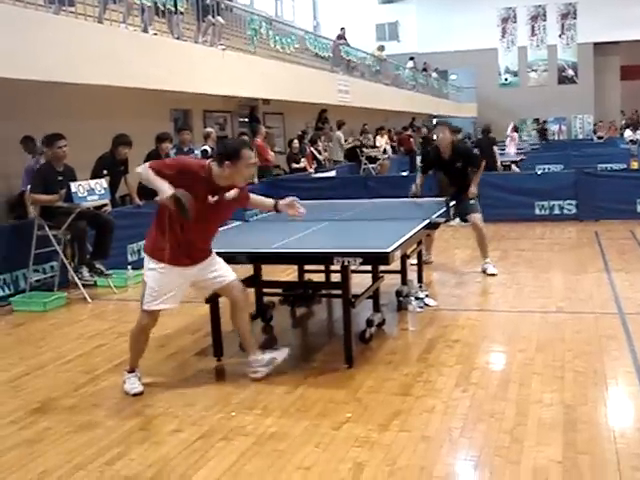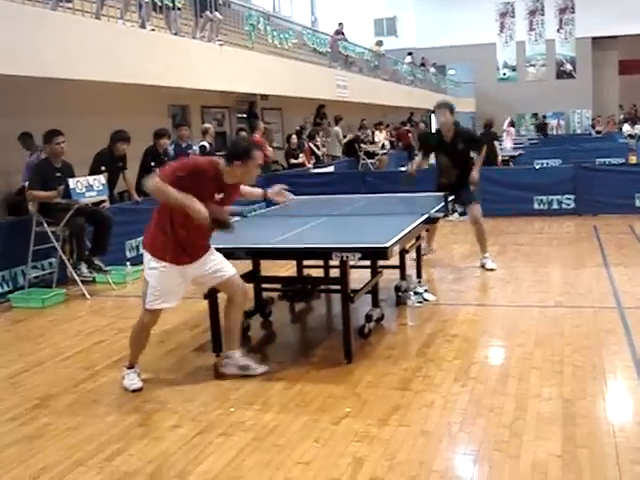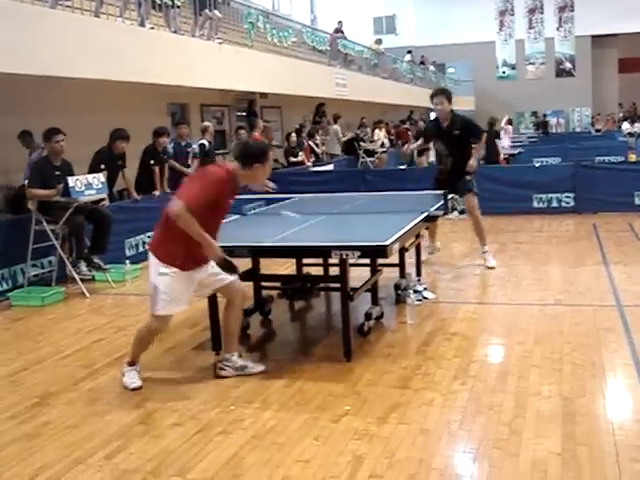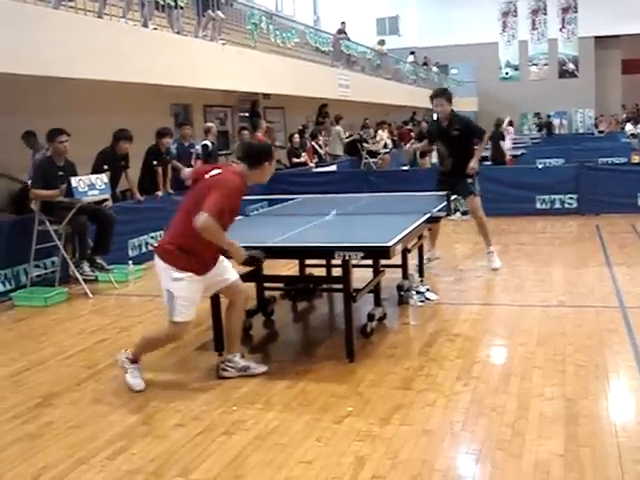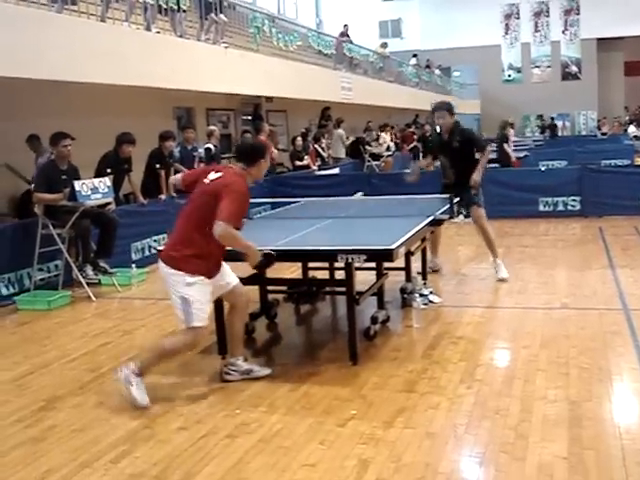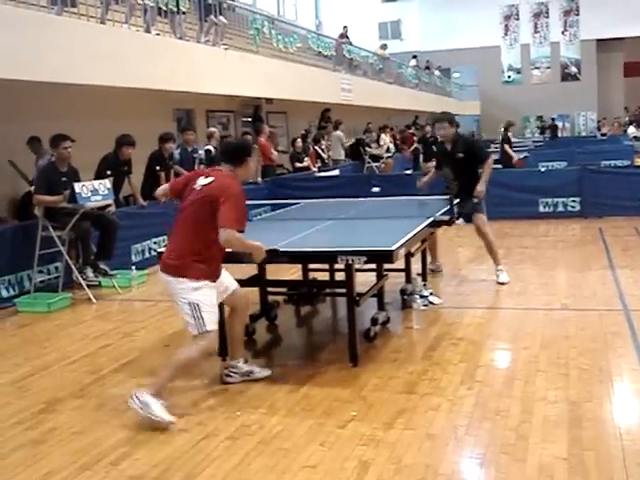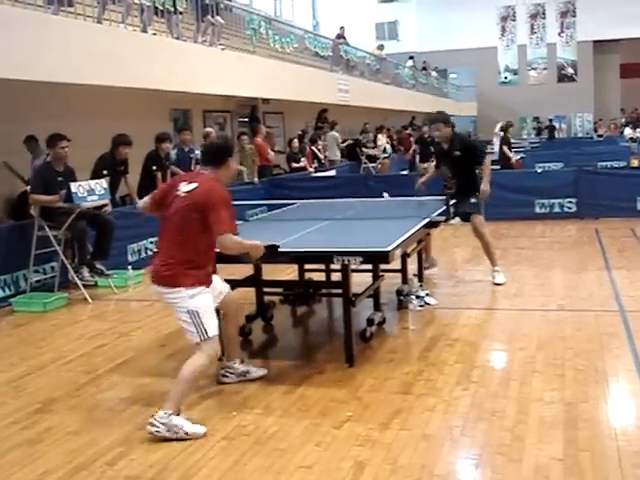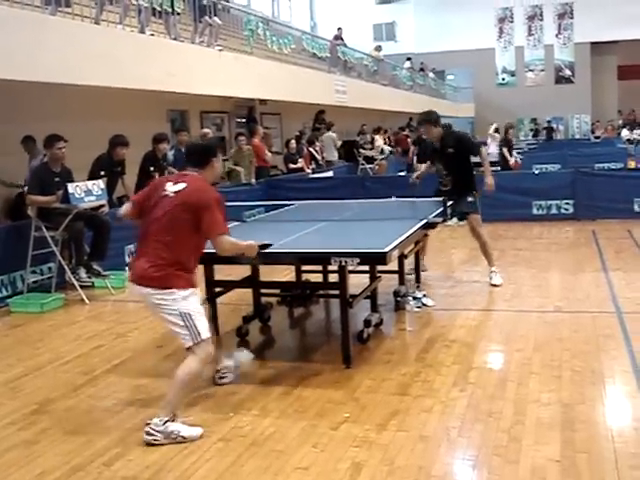
dt=0.1s
person 1, frame 1
left shoulder: (235, 187)
right shoulder: (187, 168)
left elbow: (247, 200)
right elbow: (143, 170)
left wrist: (278, 205)
right wrist: (162, 186)
left hip: (202, 256)
right hip: (165, 257)
left knee: (239, 294)
right knee: (147, 320)
left ankle: (256, 359)
right ankle: (132, 372)
person 1, frame 2
left shoulder: (231, 176)
right shoulder: (199, 167)
right elbow: (151, 183)
left wrist: (265, 194)
right wrist: (191, 203)
left hip: (199, 252)
right hip: (166, 254)
left knee: (238, 290)
right knee: (150, 317)
left ankle: (232, 358)
right ankle: (131, 368)
person 1, frame 3
left shoulder: (229, 176)
right shoulder: (215, 177)
right elbow: (177, 210)
left wrist: (254, 185)
right wrist: (209, 243)
left hip: (201, 255)
right hip: (171, 258)
left knee: (238, 293)
right knee: (158, 323)
left ankle: (229, 360)
right ankle: (131, 365)
person 1, frame 4
left shoulder: (223, 170)
right shoulder: (232, 183)
left elbow: (189, 175)
right elbow: (202, 223)
right wrist: (233, 249)
left hip: (204, 256)
right hip: (180, 260)
left knee: (240, 294)
right knee: (177, 329)
left ankle: (231, 361)
right ankle: (132, 358)
person 1, frame 5
left shoulder: (217, 171)
right shoulder: (237, 186)
left elbow: (176, 180)
right elbow: (221, 231)
right wrist: (250, 250)
left hip: (206, 259)
right hip: (185, 266)
left knee: (240, 298)
right knee: (195, 336)
left ankle: (235, 363)
right ankle: (135, 371)
person 1, frame 6
left shoulder: (202, 177)
right shoulder: (231, 189)
left elbow: (164, 192)
right elbow: (227, 238)
right wrist: (254, 248)
left hip: (200, 264)
right hip: (188, 272)
left knee: (241, 303)
right knee: (205, 343)
left ankle: (236, 366)
right ankle: (149, 396)
person 1, frame 7
left shoulder: (180, 181)
right shoulder: (217, 193)
left elbow: (143, 205)
right elbow: (226, 243)
right wrist: (253, 247)
left hip: (172, 270)
right hip: (182, 281)
left knee: (233, 305)
right knee: (209, 350)
left ankle: (233, 367)
right ankle: (166, 418)
person 1, frame 8
left shoulder: (162, 183)
right shoulder: (206, 194)
left elbow: (125, 213)
right elbow: (222, 245)
right wrist: (247, 247)
left hip: (141, 275)
right hip: (166, 283)
left knee: (203, 310)
right knee: (203, 350)
right ankle: (161, 424)
person 2, frame 1
left shoulder: (463, 150)
right shoulder: (431, 154)
left elbow: (481, 164)
right elbow: (423, 172)
left wrist: (474, 185)
right wrist: (417, 185)
left hip: (464, 194)
left knee: (478, 224)
left ankle: (486, 262)
person 2, frame 2
left shoulder: (466, 134)
right shoulder: (433, 138)
left elbow: (482, 149)
right elbow: (423, 154)
left wrist: (476, 170)
right wrist: (415, 164)
left hip: (465, 184)
right hip: (443, 184)
left knee: (476, 219)
left ankle: (485, 257)
right ankle: (428, 246)
person 2, frame 3
left shoulder: (463, 122)
right shoulder: (432, 125)
left elbow: (482, 137)
right elbow: (424, 140)
left wrist: (474, 158)
right wrist: (413, 147)
left hip: (463, 173)
right hip: (442, 173)
left knee: (473, 209)
left ankle: (485, 251)
right ankle: (432, 244)
person 2, frame 4
left shoulder: (464, 122)
right shoulder: (434, 126)
left elbow: (483, 137)
right elbow: (430, 143)
left wrist: (475, 159)
left hip: (465, 174)
right hip: (445, 174)
left knee: (476, 211)
left ankle: (491, 252)
right ankle: (432, 250)
person 2, frame 5
left shoulder: (464, 134)
right shoulder: (436, 139)
left elbow: (485, 150)
right elbow: (432, 158)
left wrist: (478, 172)
right wrist: (419, 166)
left hip: (467, 185)
right hip: (448, 186)
left knee: (480, 222)
left ankle: (498, 263)
right ankle: (434, 260)
person 2, frame 6
left shoulder: (468, 144)
right shoulder: (440, 149)
left elbow: (488, 161)
left wrist: (482, 184)
right wrist: (426, 179)
left hip: (470, 194)
right hip: (450, 194)
left knee: (481, 227)
left ankle: (499, 268)
right ankle: (435, 263)
person 2, frame 7
left shoulder: (465, 142)
right shoulder: (438, 148)
left elbow: (485, 160)
left wrist: (485, 183)
right wrist: (425, 179)
left hip: (468, 193)
right hip: (447, 193)
left knee: (478, 228)
left ankle: (496, 269)
person 2, frame 8
left shoulder: (456, 138)
right shoulder: (427, 146)
left elbow: (480, 152)
left wrist: (488, 175)
right wrist: (419, 173)
left hip: (465, 191)
right hip: (443, 191)
left knee: (475, 228)
left ankle: (493, 269)
person 3, frame 1
left shoulder: (69, 170)
right shoulder: (42, 171)
right elbow: (33, 198)
right wrist: (56, 198)
left hip: (72, 209)
right hip: (53, 213)
left knee: (106, 221)
right knee: (80, 226)
left ankle: (94, 261)
right ankle: (81, 266)
person 3, frame 2
left shoulder: (67, 166)
right shoulder: (40, 167)
right elbow: (31, 195)
right wrist: (55, 194)
left hip: (70, 205)
right hip: (51, 209)
left knee: (105, 218)
right knee: (78, 222)
left ankle: (93, 257)
right ankle: (79, 263)
person 3, frame 3
left shoulder: (66, 165)
right shoulder: (40, 166)
right elbow: (30, 193)
right wrist: (54, 192)
left hip: (69, 204)
right hip: (50, 208)
left knee: (104, 216)
right knee: (78, 221)
left ankle: (92, 255)
right ankle: (79, 261)
person 3, frame 4
left shoulder: (70, 165)
right shoulder: (43, 166)
right elbow: (33, 194)
right wrist: (57, 193)
left hip: (72, 204)
right hip: (53, 208)
left knee: (107, 216)
right knee: (81, 221)
left ankle: (95, 256)
right ankle: (82, 262)
person 3, frame 5
left shoulder: (73, 169)
right shoulder: (46, 170)
right elbow: (37, 197)
right wrist: (61, 196)
left hip: (76, 207)
right hip: (57, 212)
left knee: (110, 220)
right knee: (84, 225)
left ankle: (99, 259)
right ankle: (85, 265)
person 3, frame 6
left shoulder: (73, 171)
right shoulder: (46, 171)
right elbow: (37, 199)
right wrist: (60, 198)
left hip: (76, 210)
right hip: (57, 214)
left knee: (110, 222)
right knee: (84, 227)
left ankle: (99, 262)
right ankle: (85, 267)
person 3, frame 7
left shoulder: (69, 170)
right shoulder: (42, 171)
right elbow: (33, 199)
right wrist: (57, 198)
left hip: (72, 209)
right hip: (53, 213)
left knee: (107, 222)
right knee: (80, 226)
left ankle: (95, 261)
right ankle: (81, 267)
person 3, frame 8
left shoulder: (66, 171)
right shoulder: (39, 172)
right elbow: (30, 199)
right wrist: (54, 199)
left hip: (69, 210)
right hip: (50, 214)
left knee: (102, 222)
right knee: (77, 227)
left ankle: (92, 262)
right ankle: (78, 268)
